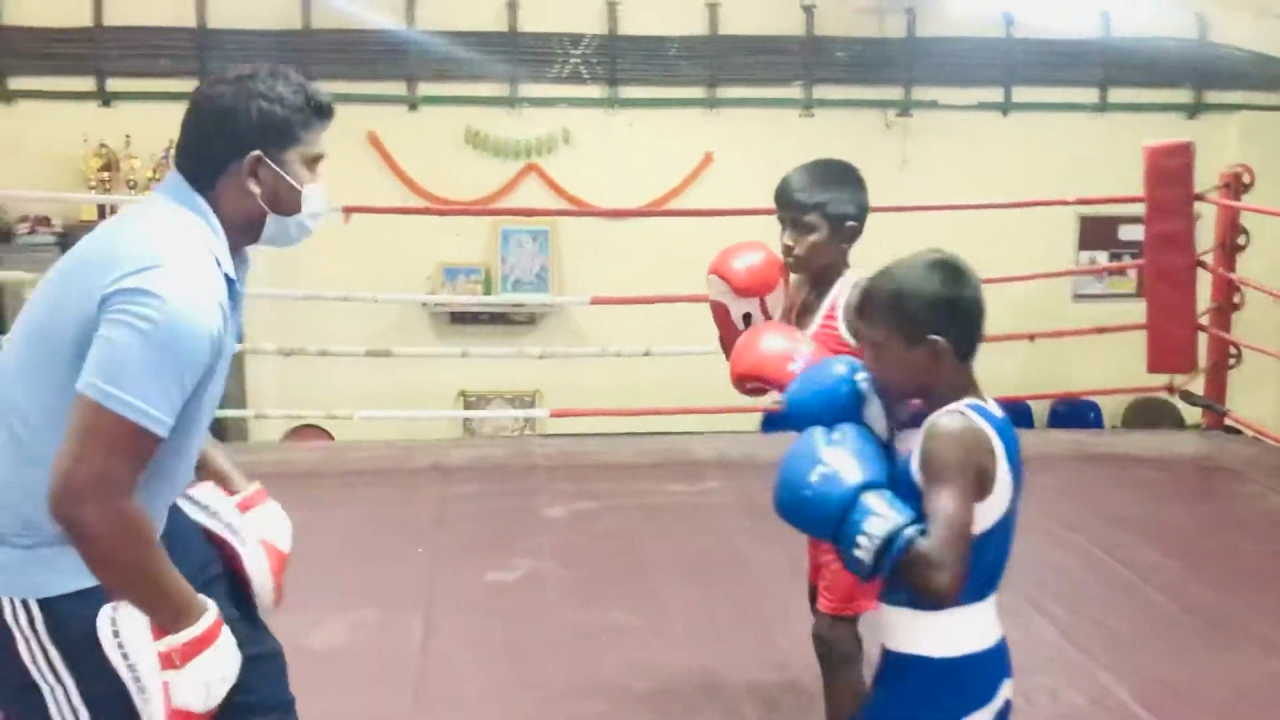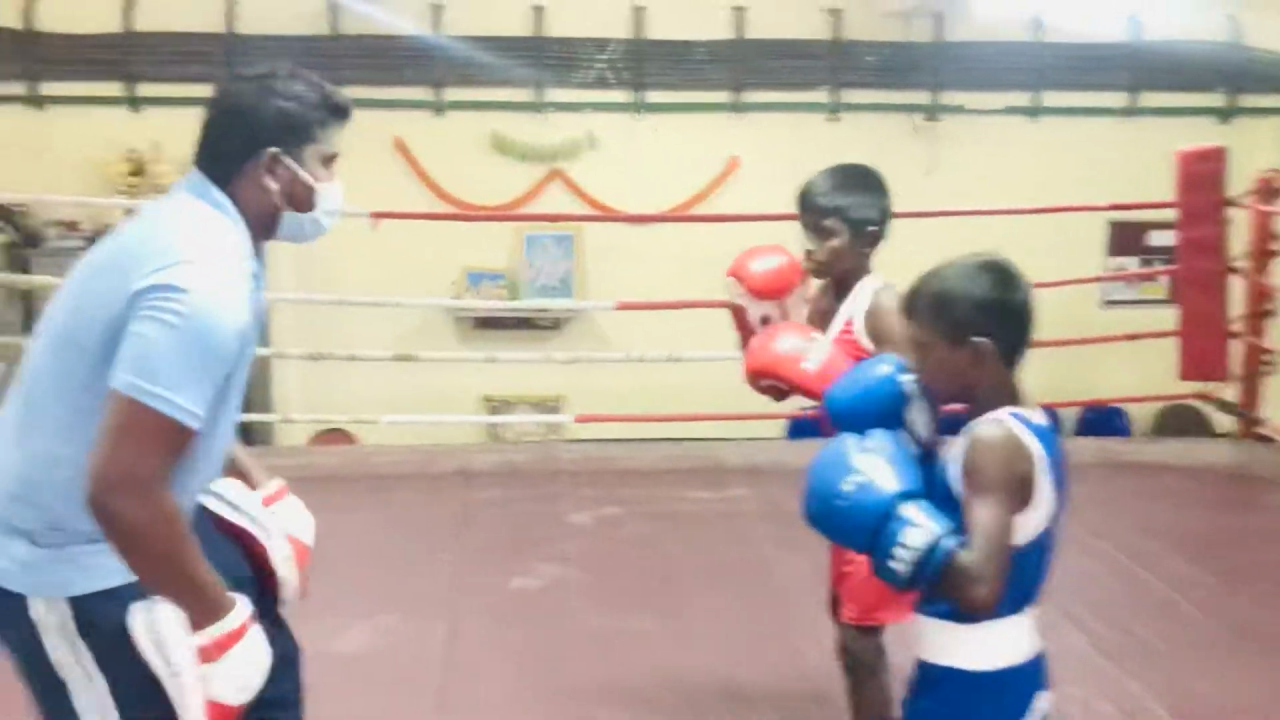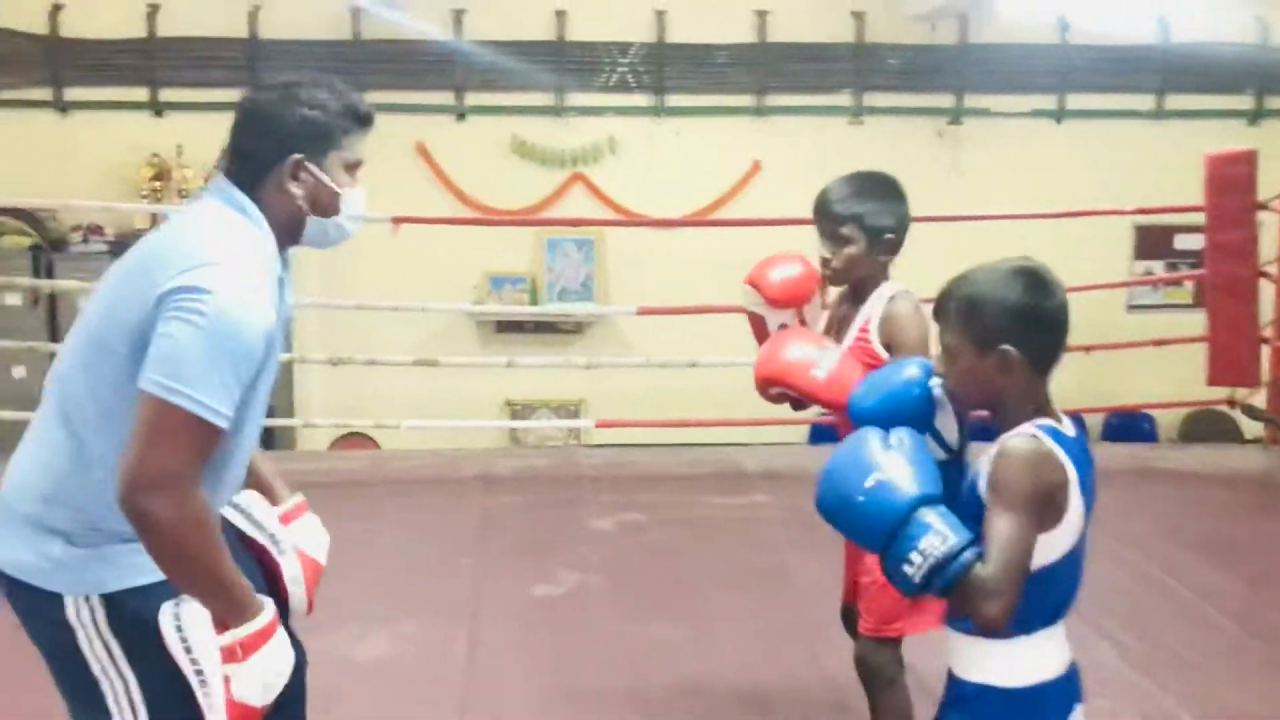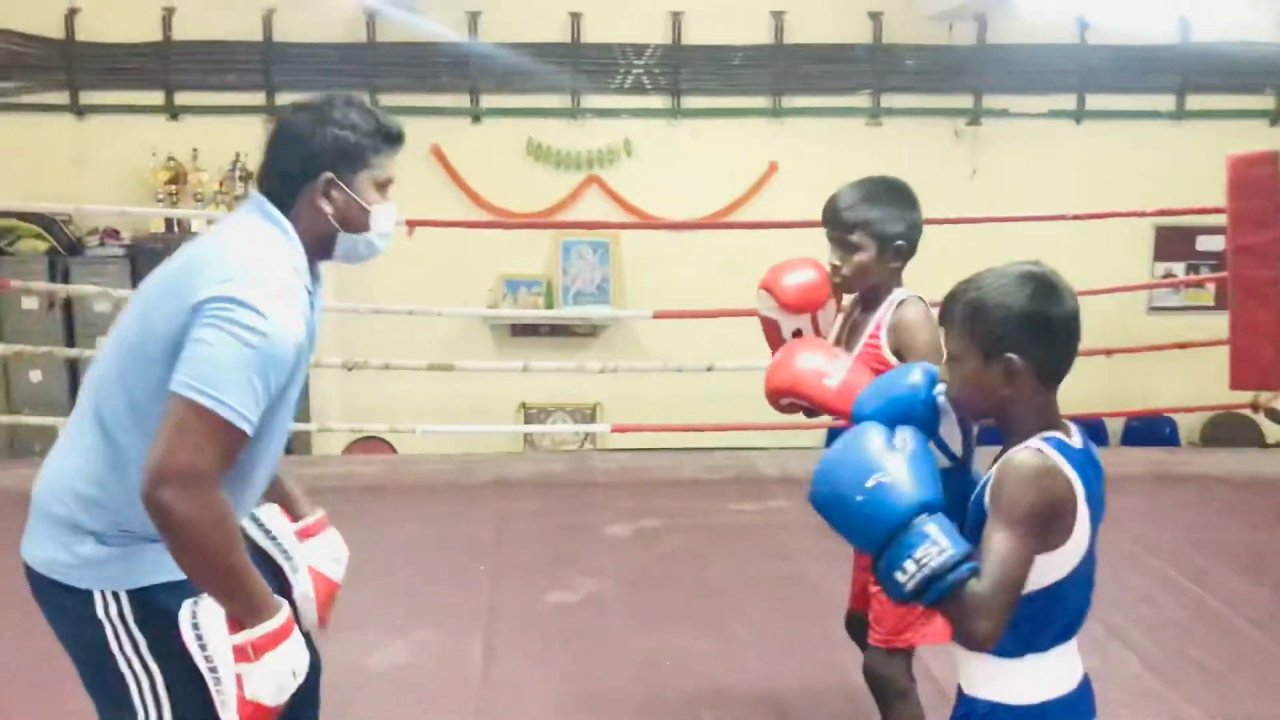
dt=0.1s
person 1, frame 1
left shoulder: (195, 244)
right shoulder: (175, 285)
right elbow: (86, 495)
left wrist: (230, 490)
right wrist: (180, 623)
left hip: (124, 532)
person 1, frame 2
left shoulder: (208, 236)
right shoulder: (203, 282)
right elbow: (120, 489)
left wrist: (253, 493)
right wrist: (213, 616)
left hip: (143, 532)
right hip: (69, 564)
left knee: (264, 663)
person 1, frame 3
left shoulder: (232, 239)
right shoulder: (228, 284)
right elbow: (153, 490)
left wrist: (275, 500)
right wrist: (241, 616)
left hip: (148, 537)
right hip: (93, 566)
person 1, frame 4
left shoulder: (264, 254)
right shoulder: (261, 295)
right elbow: (176, 488)
left wrist: (298, 516)
right wrist: (258, 618)
left hip: (174, 543)
right hip: (120, 564)
person 2, frame 1
left shoulder: (859, 300)
right shoulder: (797, 290)
right elbow: (769, 374)
right wrist: (742, 325)
left knee: (833, 626)
right knee: (824, 605)
person 2, frame 2
left shoulder: (881, 306)
right shoulder: (823, 296)
right elbow: (788, 379)
right wrist: (765, 333)
left knee: (858, 637)
right knee: (845, 612)
person 2, frame 3
left shoulder: (899, 313)
right shoulder: (842, 305)
right elbow: (808, 393)
left wrist: (842, 395)
left knee: (875, 648)
right knee: (857, 621)
person 2, frame 4
left shoulder: (909, 319)
right shoulder: (855, 312)
right elbow: (821, 399)
left wrist: (851, 403)
right wrist: (797, 343)
left knee: (885, 661)
right knee: (863, 628)
person 3, frame 1
left shoulder: (952, 434)
right shoulder: (982, 422)
left elbow: (941, 576)
right elbow: (914, 505)
left wrist: (853, 508)
right wrist: (864, 442)
left hip: (937, 679)
right hip: (976, 666)
person 3, frame 2
left shoulder: (993, 442)
right shoulder: (1027, 429)
left elbow: (980, 588)
right elbow: (953, 511)
left wrist: (890, 518)
right wrist: (907, 450)
right hip: (1013, 675)
person 3, frame 3
left shoulder: (1024, 456)
right shoulder: (1058, 437)
left elbow: (992, 603)
right elbow: (981, 532)
left wrist: (906, 520)
right wrist: (936, 451)
person 3, frame 4
left shoulder: (1028, 471)
right shoulder: (1068, 447)
left elbow: (983, 620)
right elbow: (982, 541)
left wrist: (903, 526)
right wrist: (937, 459)
